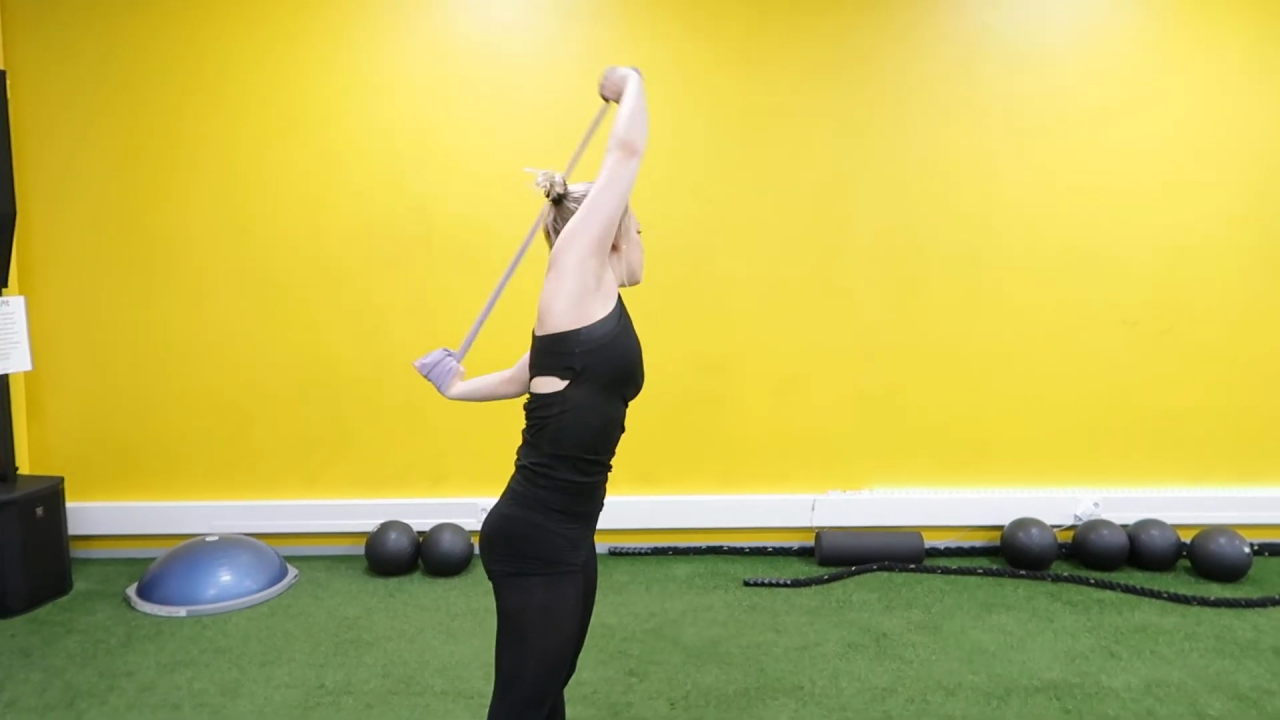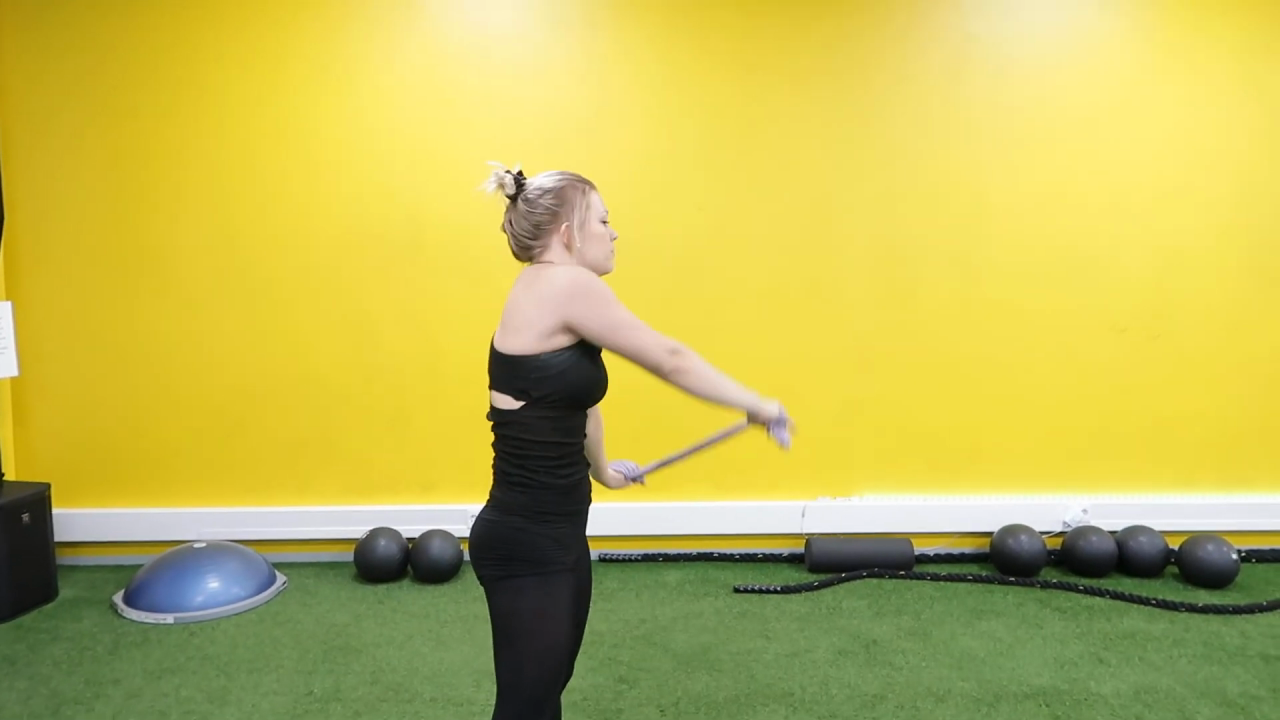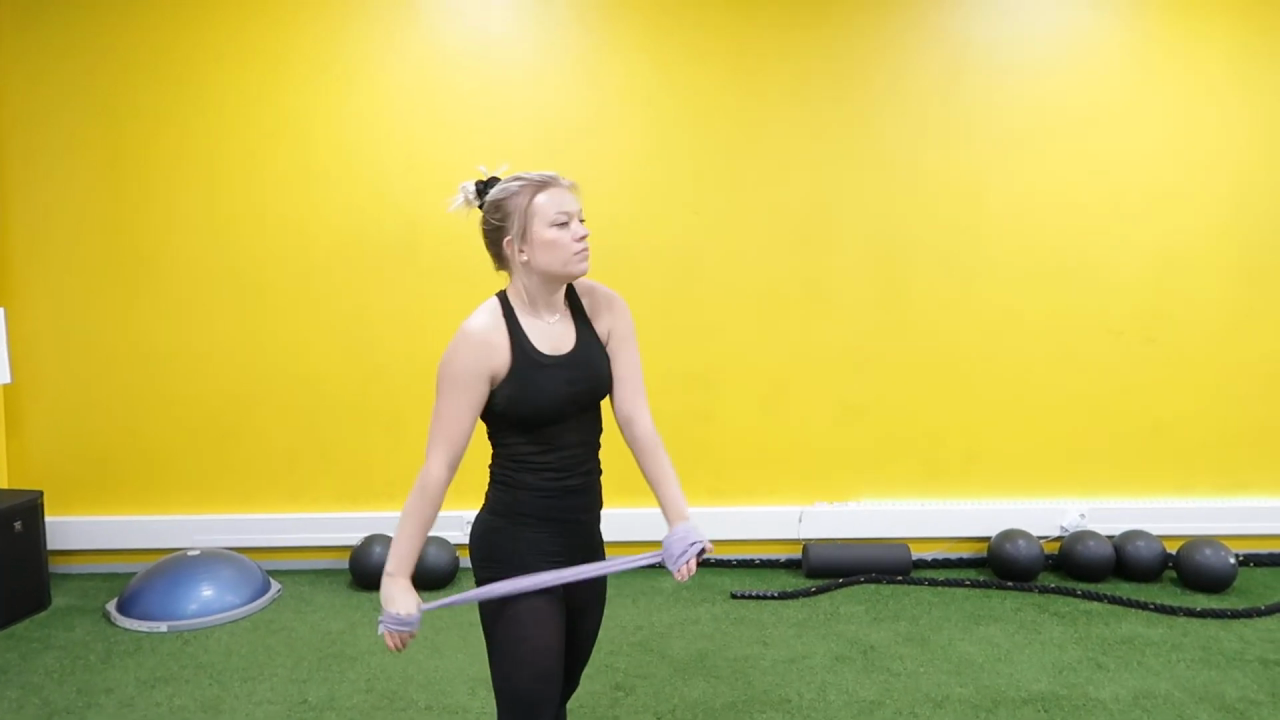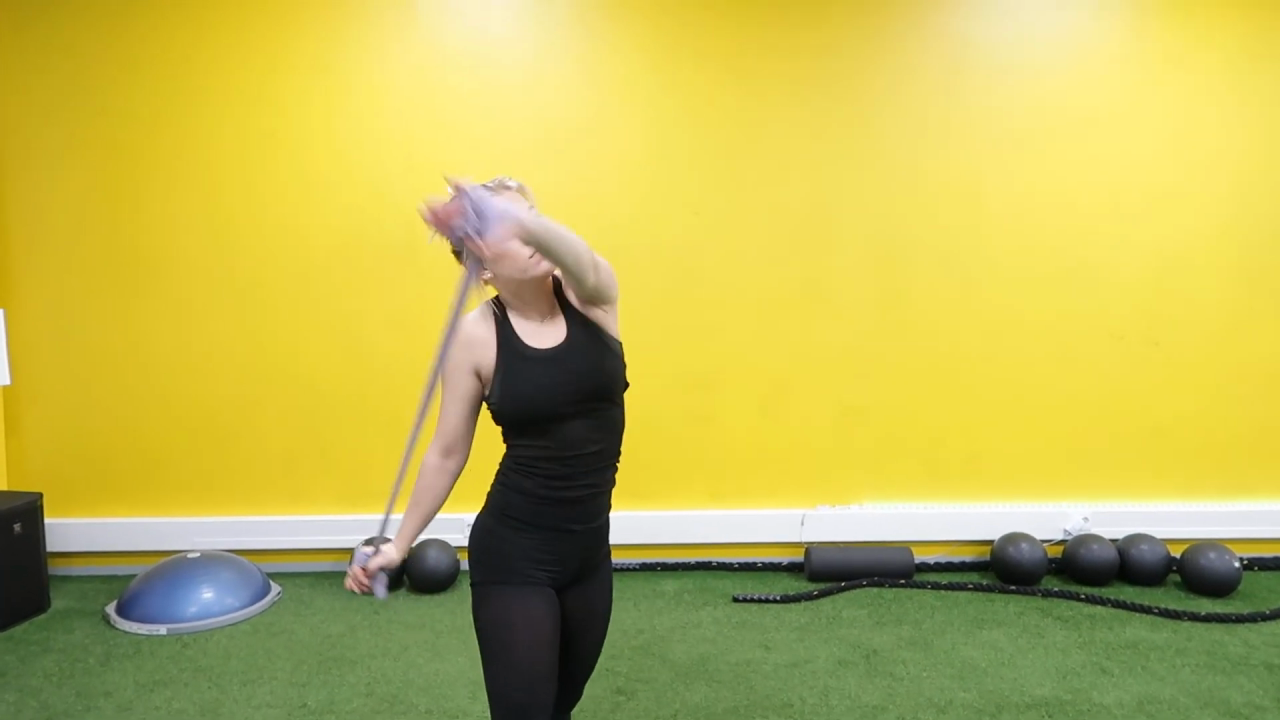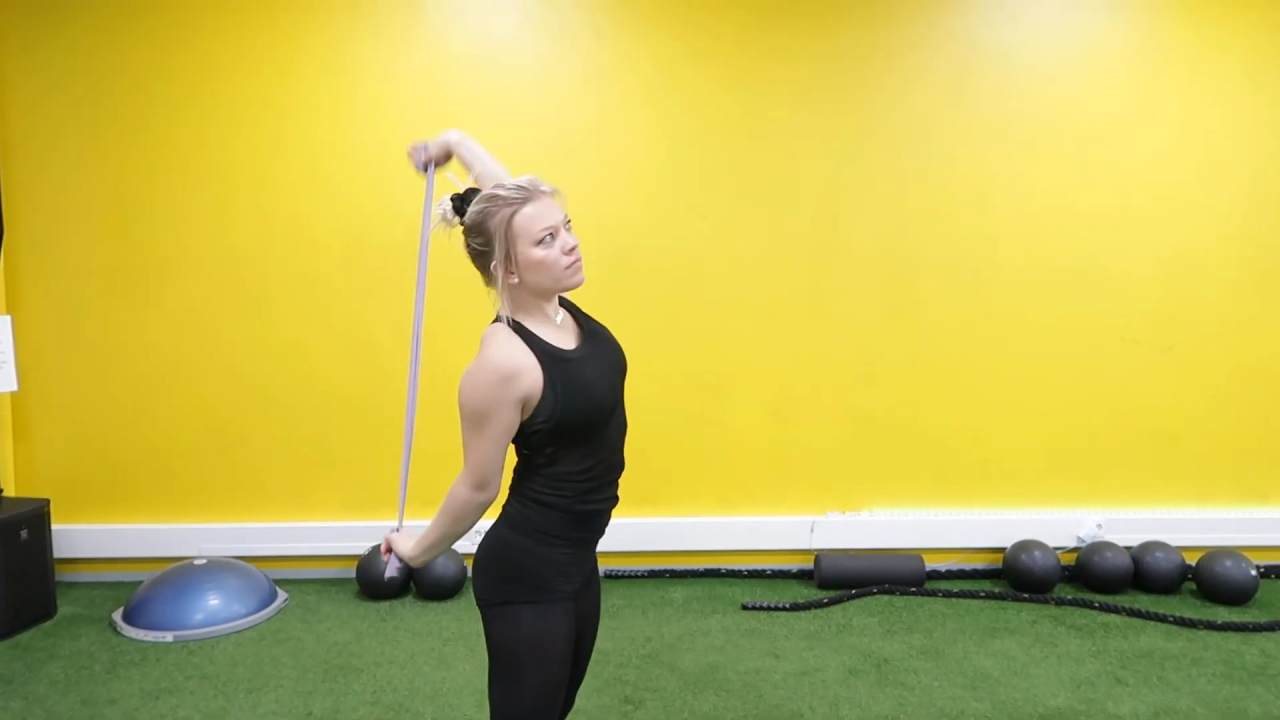
dt=0.5s
person 1, frame 1
left shoulder: (590, 310)
right shoulder: (577, 276)
left elbow: (521, 377)
right elbow: (624, 153)
left wrist: (459, 388)
right wrist: (629, 83)
left hip: (564, 535)
right hip: (536, 537)
person 1, frame 2
left shoulder: (566, 301)
right shoulder: (560, 288)
right elbow: (667, 357)
left wrist: (599, 466)
right wrist: (753, 402)
left hip: (561, 537)
right hip: (522, 544)
person 1, frame 3
left shoulder: (603, 308)
right shoulder: (482, 337)
left elbow: (637, 418)
right elbow: (439, 464)
left wrist: (678, 518)
right wrist: (397, 576)
left hip: (582, 537)
right hip: (514, 547)
person 1, frame 4
left shoulder: (588, 296)
right shoulder: (476, 337)
left elbow: (574, 254)
right elbow: (446, 453)
left wrist: (529, 218)
right wrist: (398, 546)
left hip: (588, 548)
right hip: (514, 555)
person 1, frame 5
left shoulder: (555, 299)
right shoulder: (501, 363)
left elbow: (514, 195)
right elbow: (477, 487)
left wrist: (458, 142)
right wrist: (418, 549)
left hip: (573, 562)
right hip: (525, 573)
